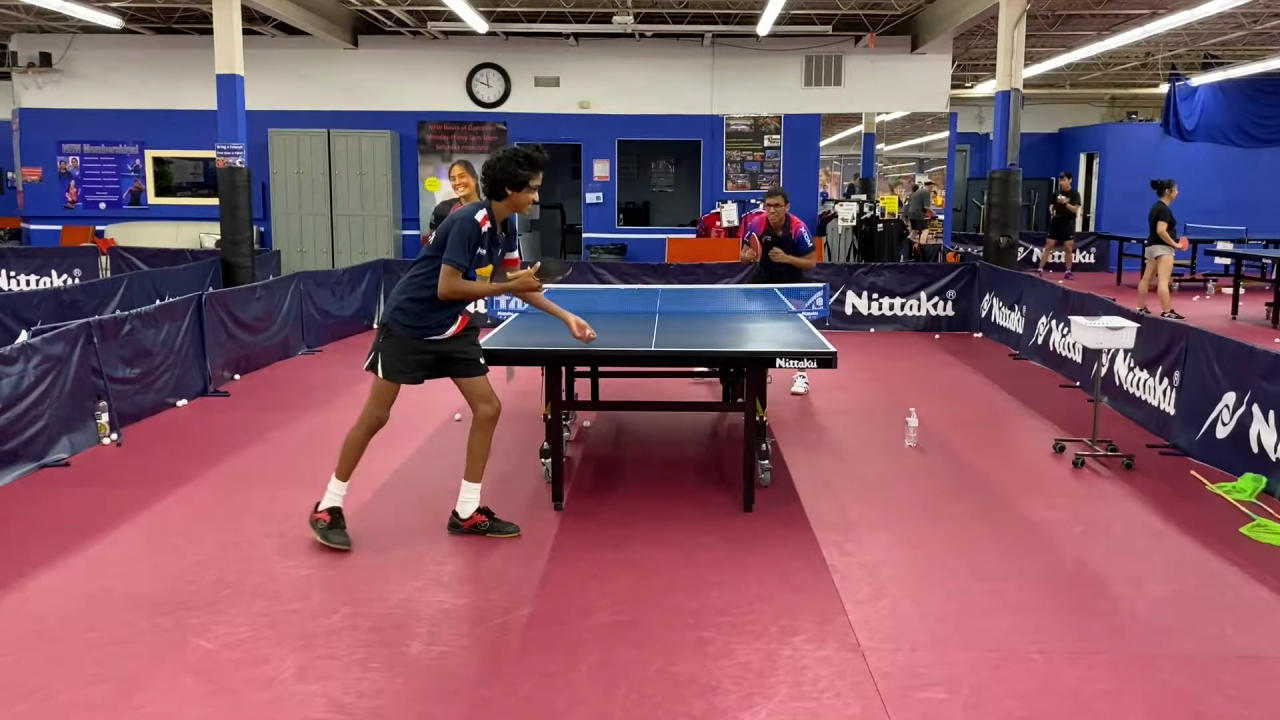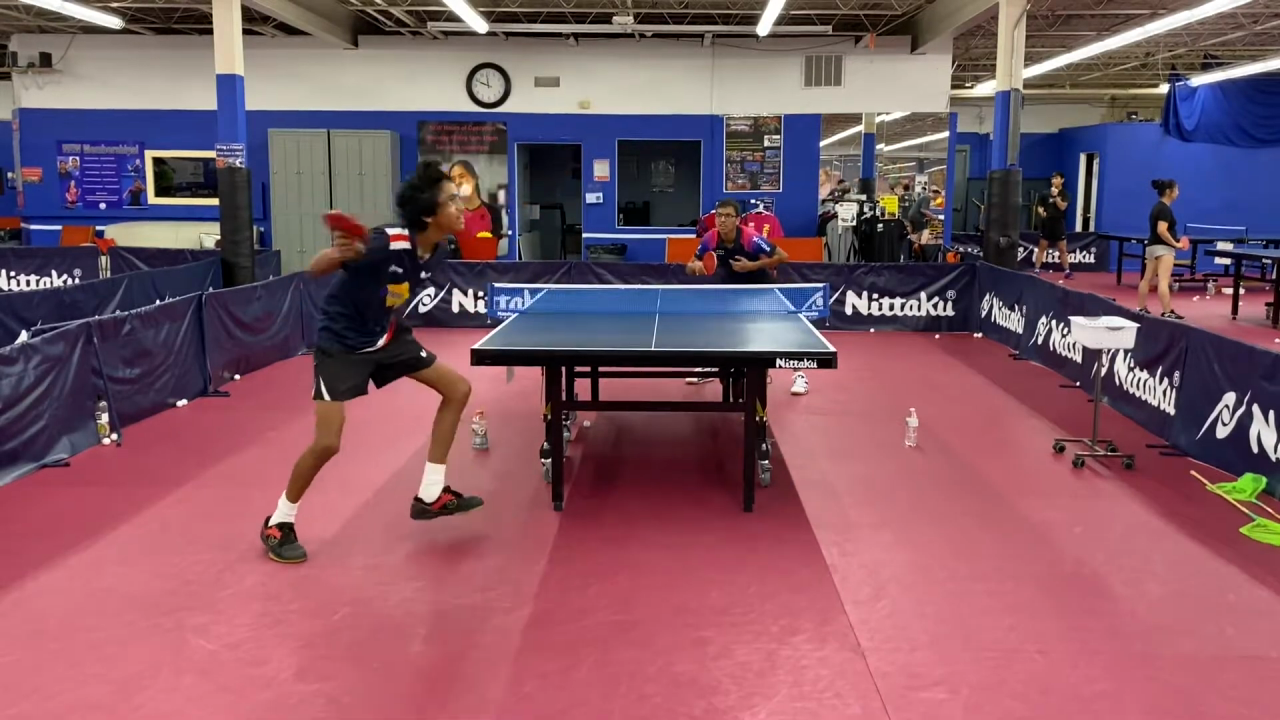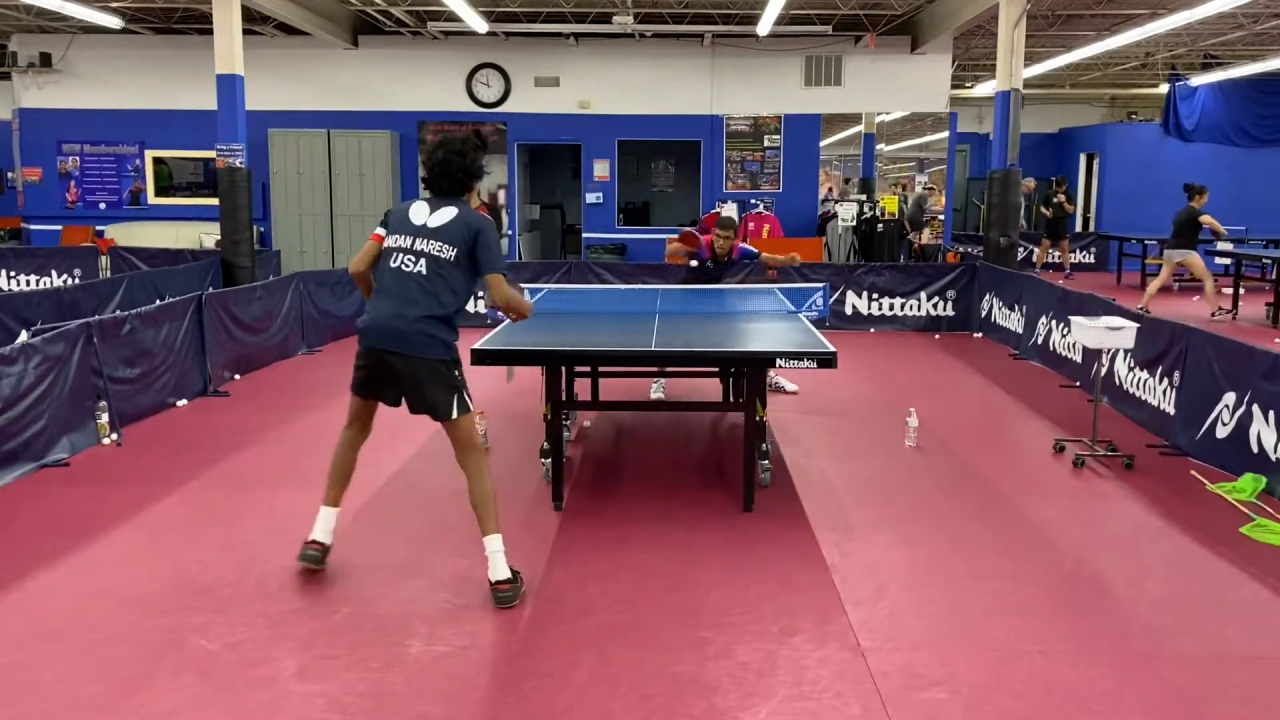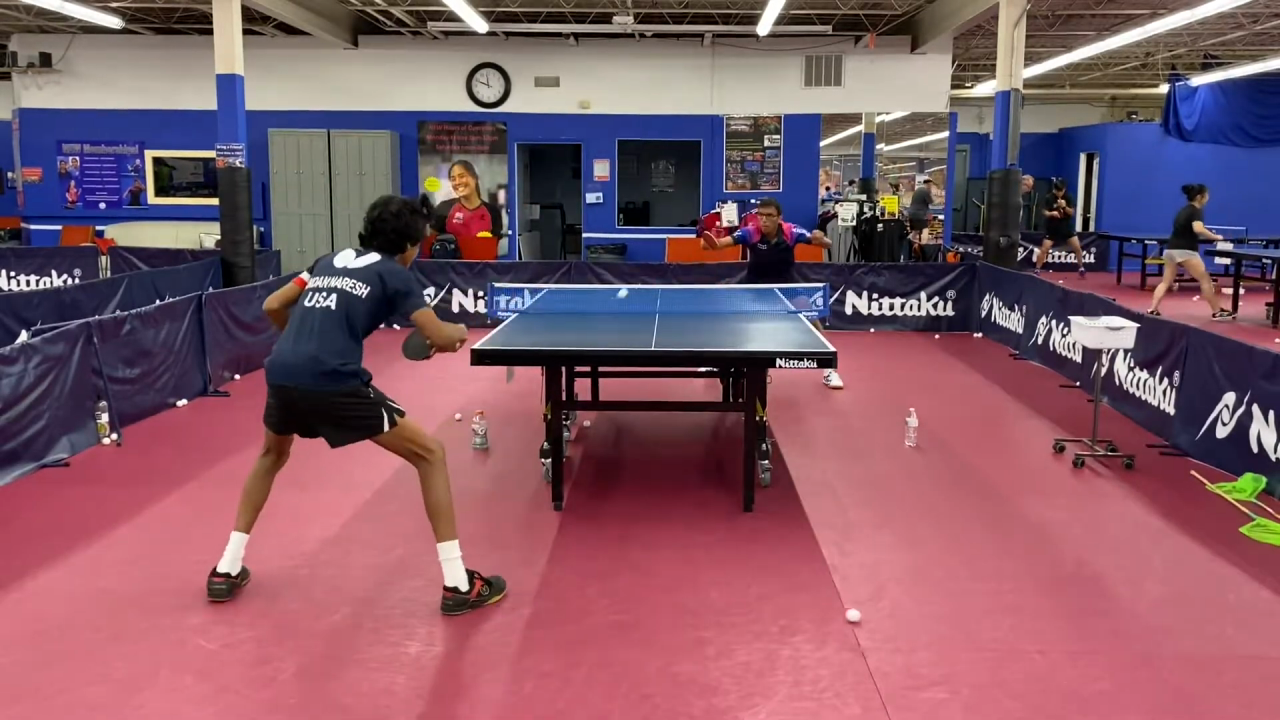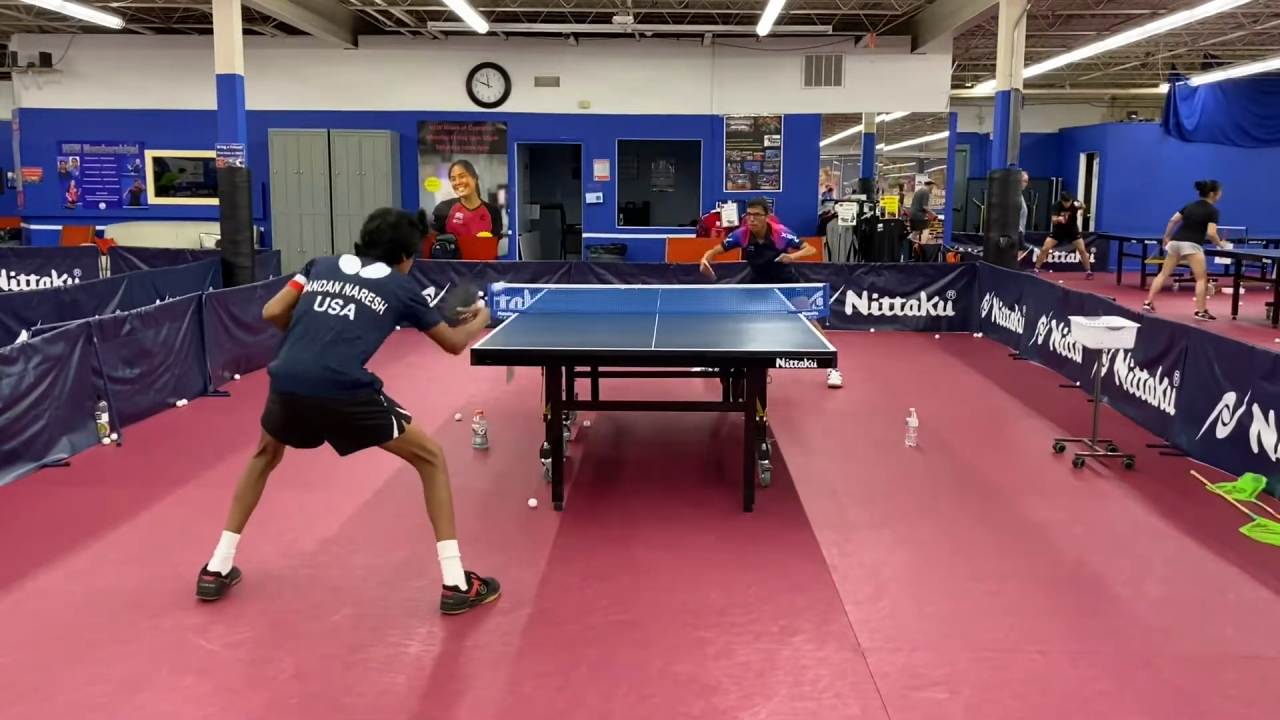
dt=1s
person 1, frame 1
left shoulder: (502, 230)
right shoulder: (469, 222)
left elbow: (517, 282)
right elbow: (447, 287)
left wrist: (565, 315)
right wrist: (508, 288)
left hip: (452, 329)
right hip: (408, 325)
left knee: (487, 409)
right knee: (375, 416)
left ankle: (467, 512)
right ankle: (330, 507)
person 1, frame 2
left shoulder: (439, 247)
right shoulder: (386, 242)
right elbow: (316, 267)
right wrist: (342, 252)
left hip: (384, 335)
right hip: (341, 342)
left knee: (458, 388)
right knee: (327, 442)
left ankle: (431, 494)
right ankle: (279, 523)
person 1, frame 3
left shoulder: (398, 214)
right shoulder: (477, 225)
left elbow: (358, 269)
right elbow: (502, 297)
right wrist: (523, 310)
left hip: (376, 335)
right hip: (429, 345)
left knee: (355, 429)
right knee: (471, 452)
left ankle: (320, 538)
right ankle: (499, 573)
person 1, frame 4
left shoulder: (328, 261)
right shoulder: (394, 275)
left elbow: (272, 306)
right elbow: (440, 339)
right wrist: (461, 332)
left hip: (281, 375)
right hip: (336, 382)
left knee: (271, 456)
right knee: (430, 455)
left ankle: (228, 569)
right ankle: (457, 582)
person 1, frame 5
left shoulder: (321, 266)
right shoulder: (400, 288)
left elbow: (272, 313)
right elbow: (455, 343)
right wrist: (479, 319)
left hip: (287, 381)
right hip: (344, 390)
left knee: (265, 456)
right knee: (430, 458)
left ankle: (217, 568)
right ankle: (456, 583)
person 2, frame 1
left shoulder: (798, 228)
right shoulder: (756, 223)
left elbow: (811, 263)
right elbow: (744, 253)
left wrist: (786, 258)
right wrist: (748, 256)
left hip: (790, 278)
right hip: (763, 276)
left ankle: (801, 375)
person 2, frame 2
left shoulder: (751, 238)
right shoulder: (710, 239)
left elbow: (782, 256)
right elbow: (689, 267)
left wrist: (751, 266)
right wrist: (696, 266)
left hip: (759, 284)
right hip: (731, 284)
left ankle: (799, 375)
right ankle: (709, 367)
person 2, frame 3
left shoulder: (739, 250)
right shoulder: (701, 245)
left elbow: (769, 259)
right elbow: (670, 252)
left wrist: (789, 260)
right wrist: (681, 248)
left ankle: (769, 377)
right ankle: (659, 381)
person 2, frame 4
left shoulder: (791, 232)
right shoulder: (749, 233)
left elbow: (827, 245)
right elbow: (719, 243)
left wrist: (821, 239)
right wrist: (709, 242)
left hip: (785, 286)
right hip: (755, 287)
left knee: (811, 320)
left ankle: (828, 370)
person 2, frame 5
left shoulder: (781, 233)
right shoulder: (741, 235)
left elbow: (810, 250)
right elbow: (714, 251)
left wrist: (793, 256)
right wrist: (705, 261)
left hip: (787, 283)
right hip: (758, 285)
left ankle: (832, 367)
